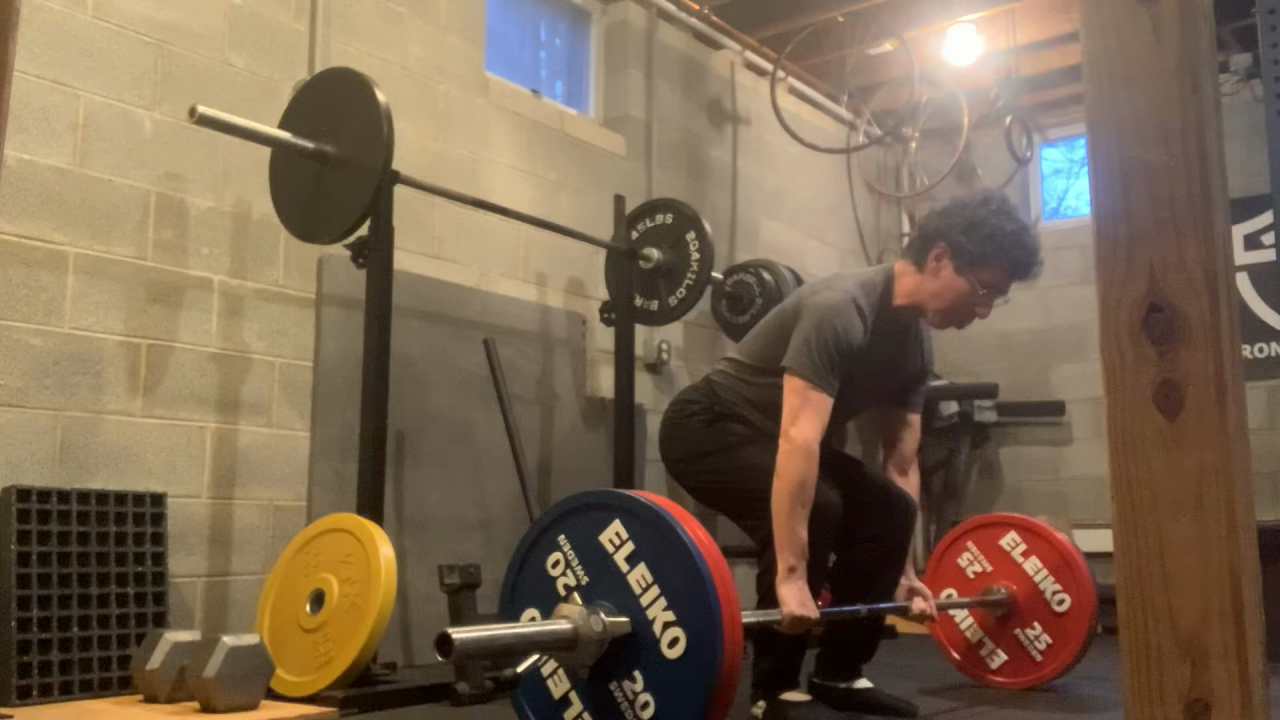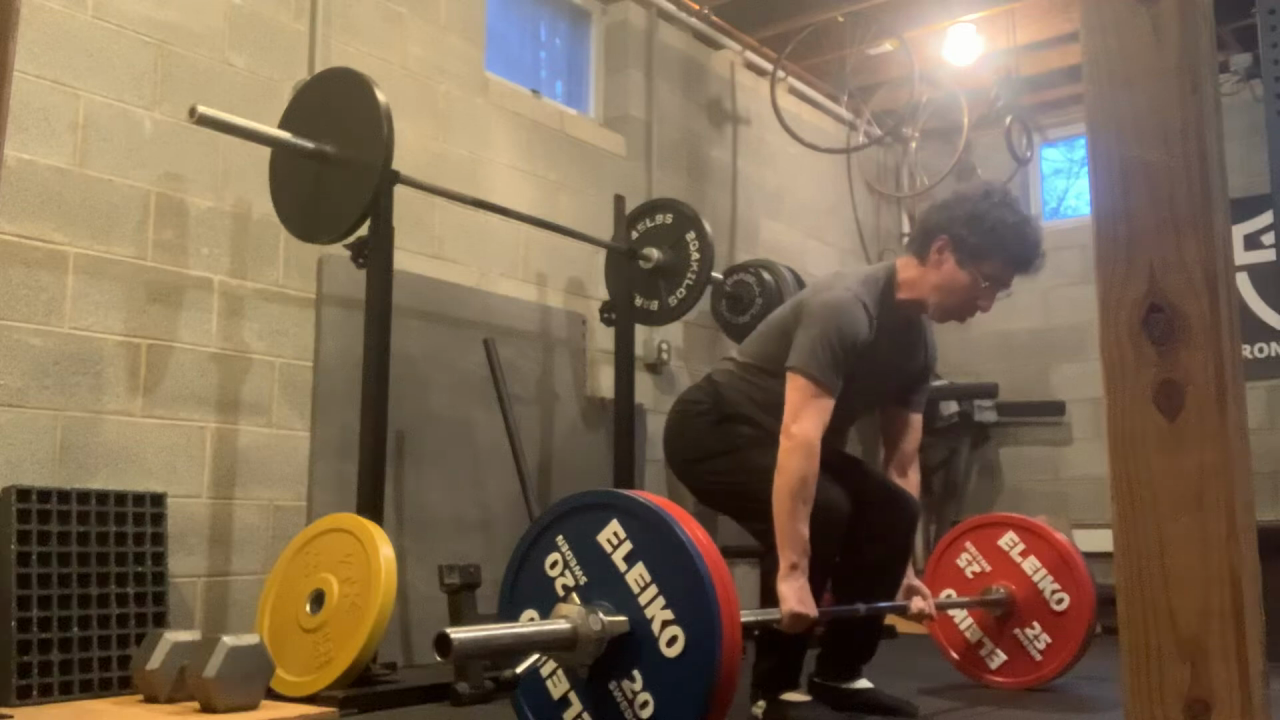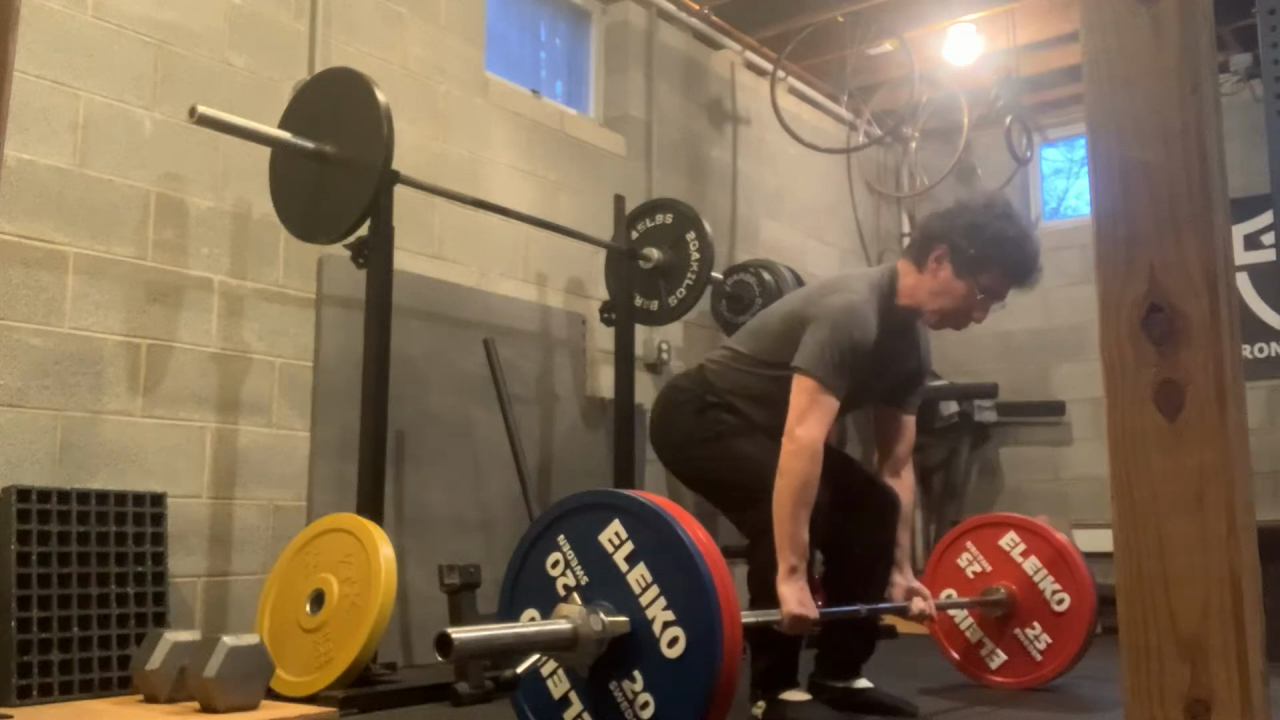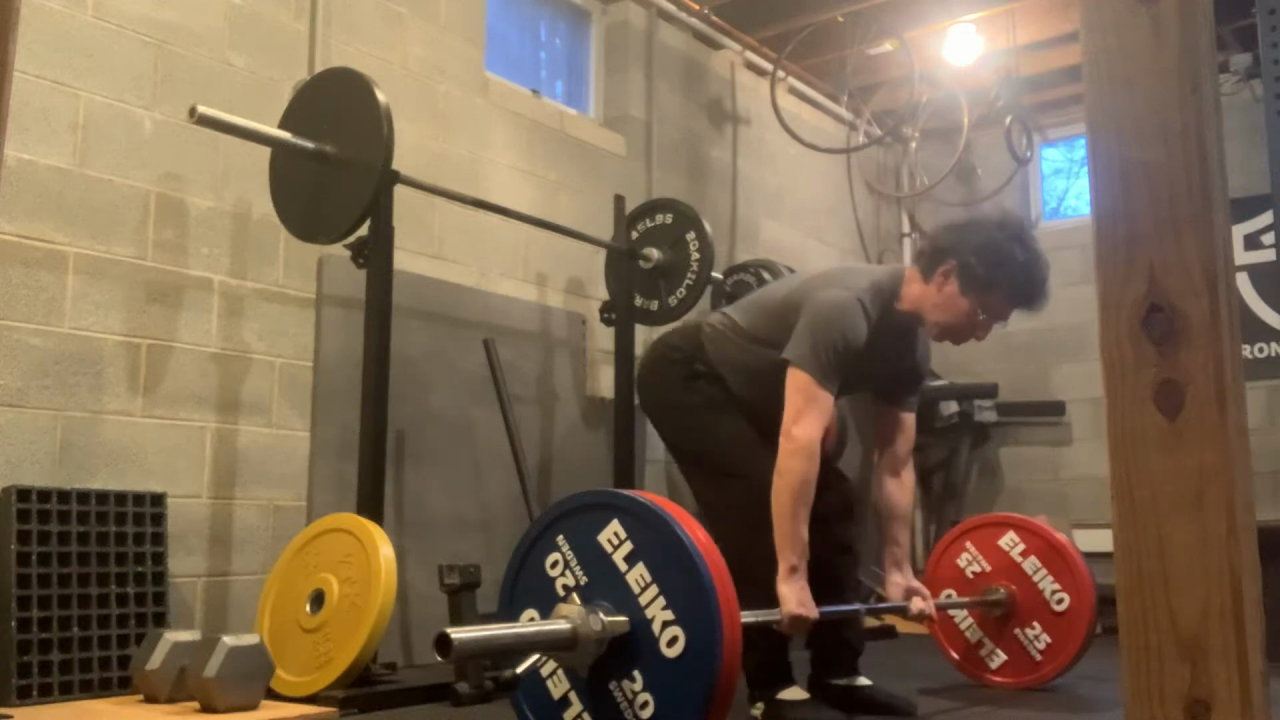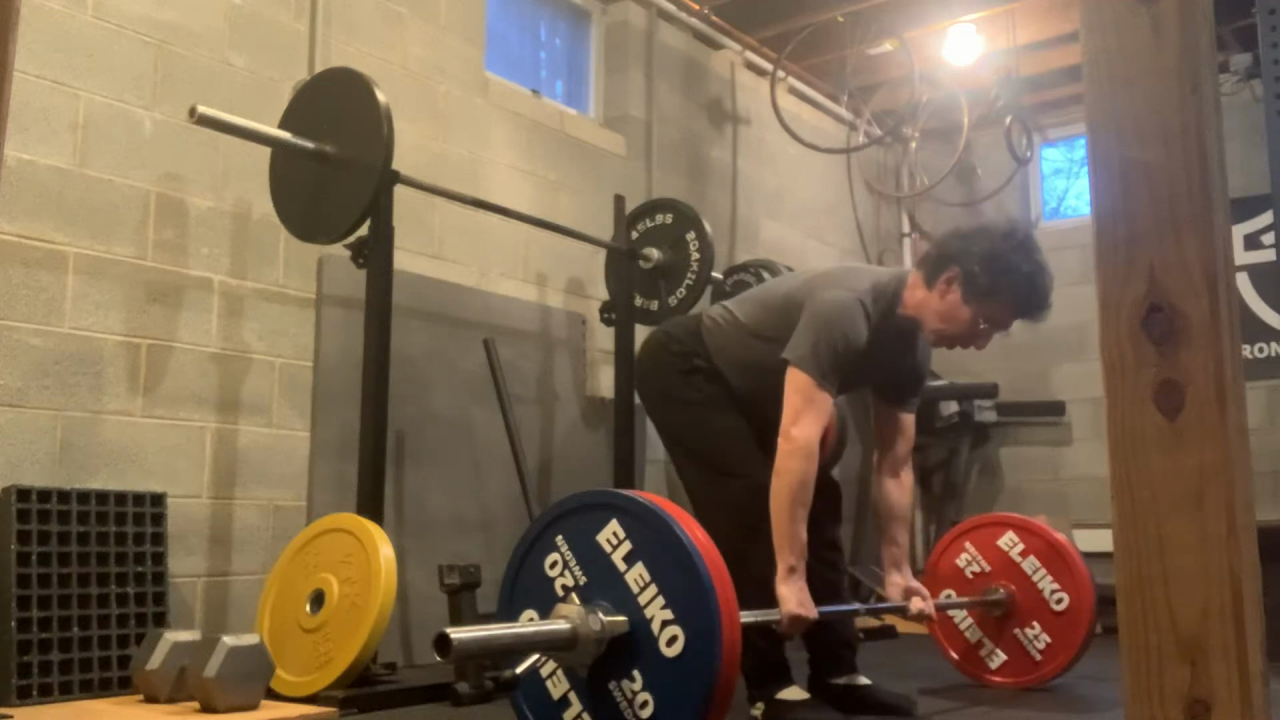
dt=0.5s
person 1, frame 1
left shoulder: (915, 343)
right shoulder: (840, 309)
left elbow: (902, 463)
right elbow: (797, 440)
left wrist: (904, 573)
right wrist: (791, 576)
left hip: (771, 437)
right hip: (707, 428)
left knee: (889, 510)
right knee: (814, 509)
left ankle: (838, 674)
person 1, frame 2
left shoulder: (917, 341)
right shoulder: (844, 308)
left elbow: (902, 463)
right elbow: (798, 437)
left wrist: (902, 571)
right wrist: (792, 574)
left hip: (773, 440)
right hip: (712, 430)
left knee: (893, 512)
right knee: (821, 510)
left ankle: (838, 674)
person 1, frame 3
left shoulder: (911, 344)
right shoulder: (850, 311)
left elbow: (896, 466)
right elbow: (802, 439)
left wrist: (900, 572)
right wrist: (791, 576)
left hip: (762, 425)
right hip: (697, 416)
left knee: (873, 504)
right knee: (793, 508)
left ankle: (839, 675)
person 1, frame 4
left shoulder: (911, 344)
right shoulder: (844, 307)
left elbow: (895, 466)
right elbow: (799, 440)
left wrist: (898, 571)
right wrist: (790, 576)
left hip: (751, 395)
right hip: (687, 377)
left knee: (831, 501)
right knee: (757, 503)
left ankle: (837, 674)
person 1, frame 5
left shoulder: (911, 346)
right shoulder: (845, 308)
left elbow: (894, 466)
right elbow: (797, 440)
left wrist: (897, 571)
right wrist: (789, 577)
left hip: (746, 386)
right hip: (685, 369)
left knee: (815, 501)
right knee: (749, 504)
left ankle: (836, 674)
